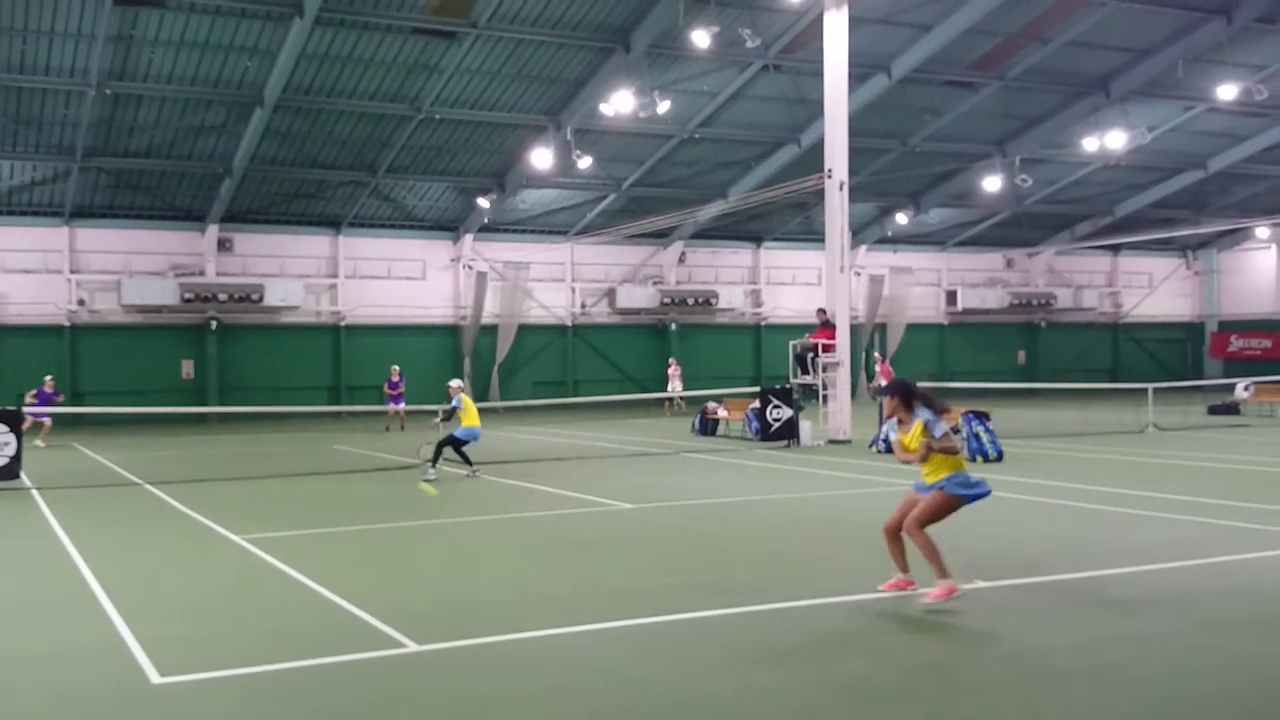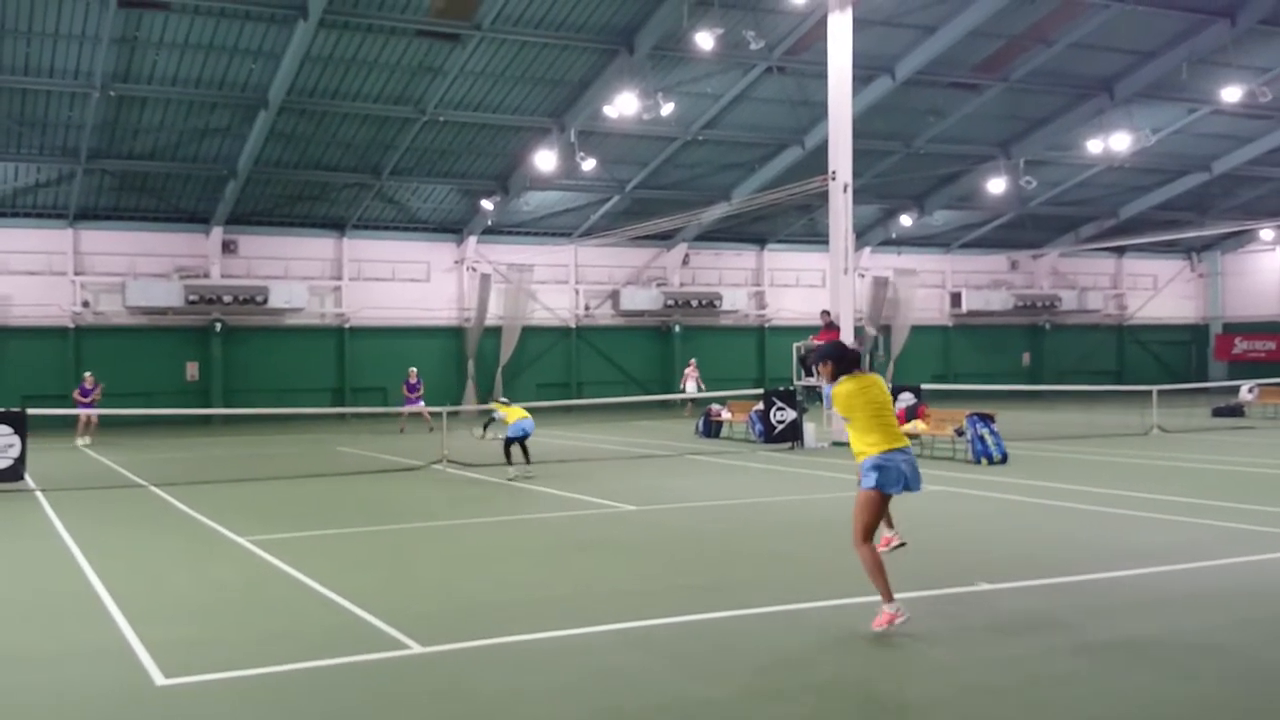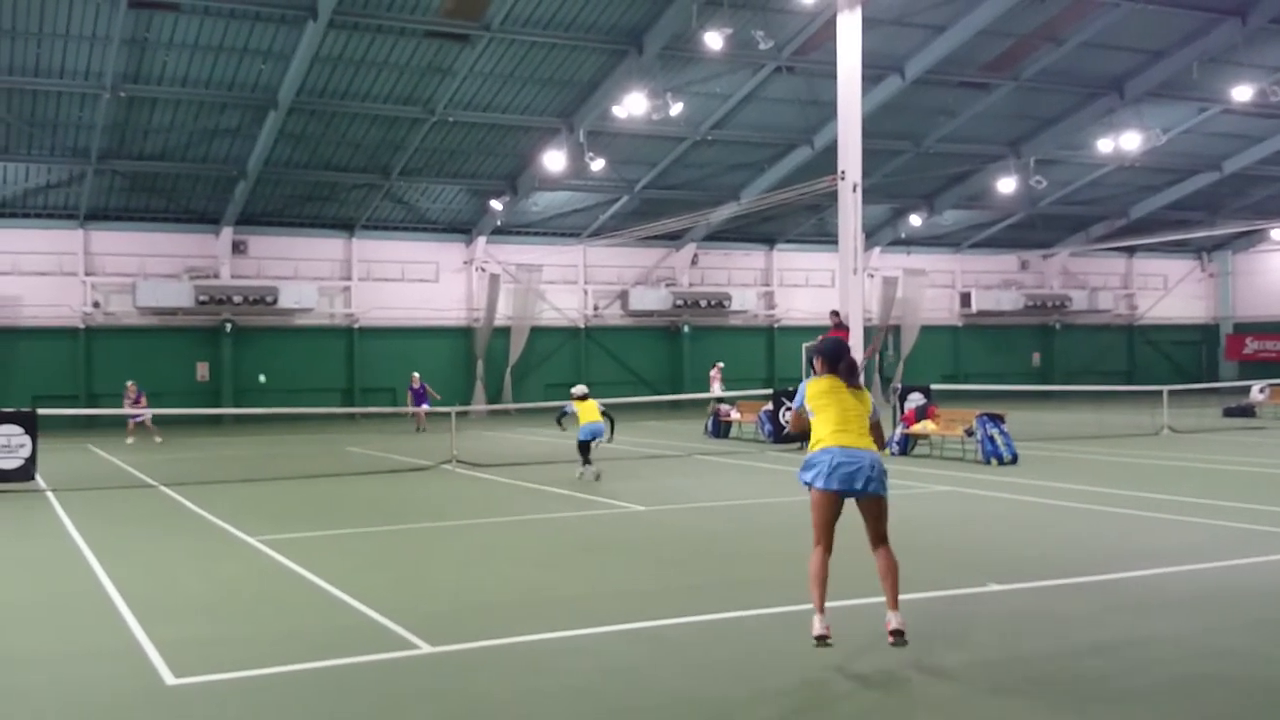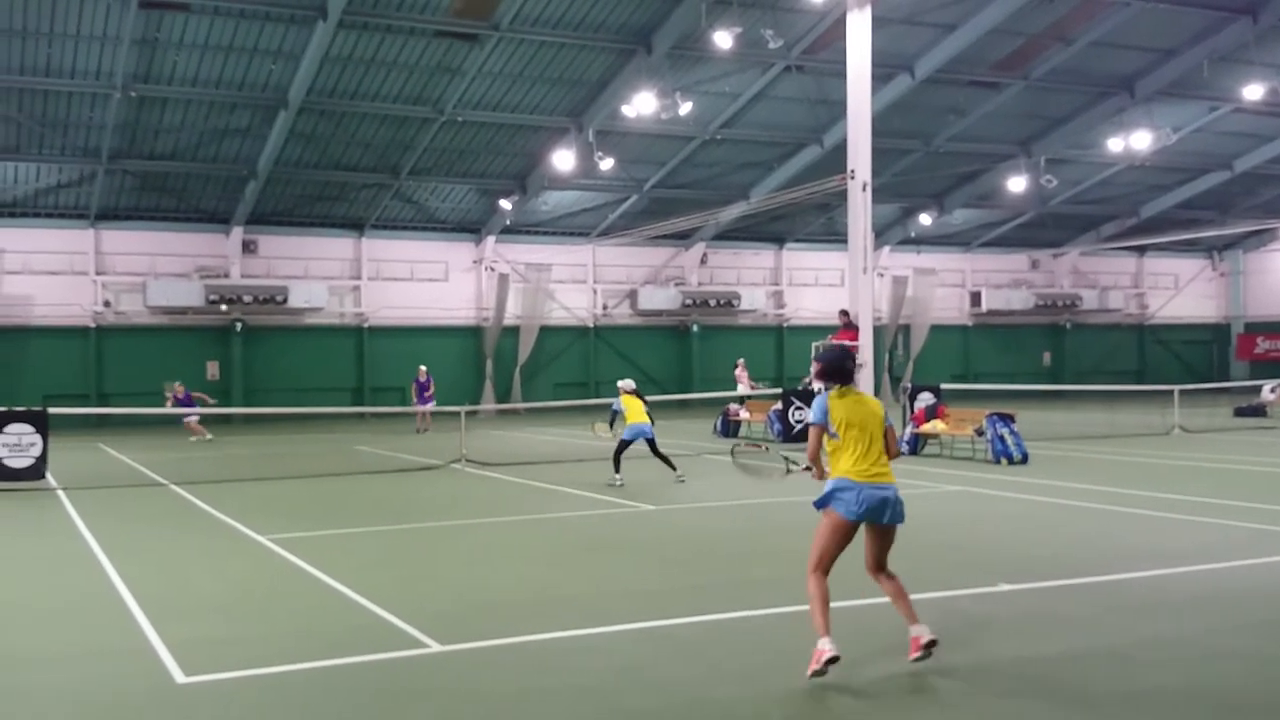
dt=0.5s
person 1, frame 1
left shoulder: (927, 418)
right shoulder: (891, 424)
left elbow: (953, 447)
right elbow: (901, 456)
left wrist: (931, 447)
right wrist: (916, 456)
left hip: (952, 482)
right hip: (929, 482)
left knee: (912, 525)
right knee: (890, 528)
left ankle: (946, 583)
right ankle: (904, 578)
person 1, frame 2
left shoulder: (835, 391)
right shoulder: (875, 380)
left hip: (880, 462)
right hip: (901, 455)
left knee: (862, 541)
left ankle: (891, 607)
right ankle: (891, 532)
person 1, frame 3
left shoulder: (808, 387)
right shoulder: (865, 393)
right elbow: (880, 442)
left hip: (828, 461)
right hip: (867, 462)
left knee: (821, 547)
right knee: (880, 545)
left ankle: (820, 621)
right ankle: (894, 619)
person 1, frame 4
left shoulder: (824, 402)
right shoulder: (876, 404)
left elbow: (813, 451)
right elbow: (893, 450)
left wrist: (818, 470)
left hip: (849, 491)
right hip: (884, 491)
left knee: (816, 571)
right knee: (878, 569)
left ankle: (825, 644)
right ankle: (919, 631)
